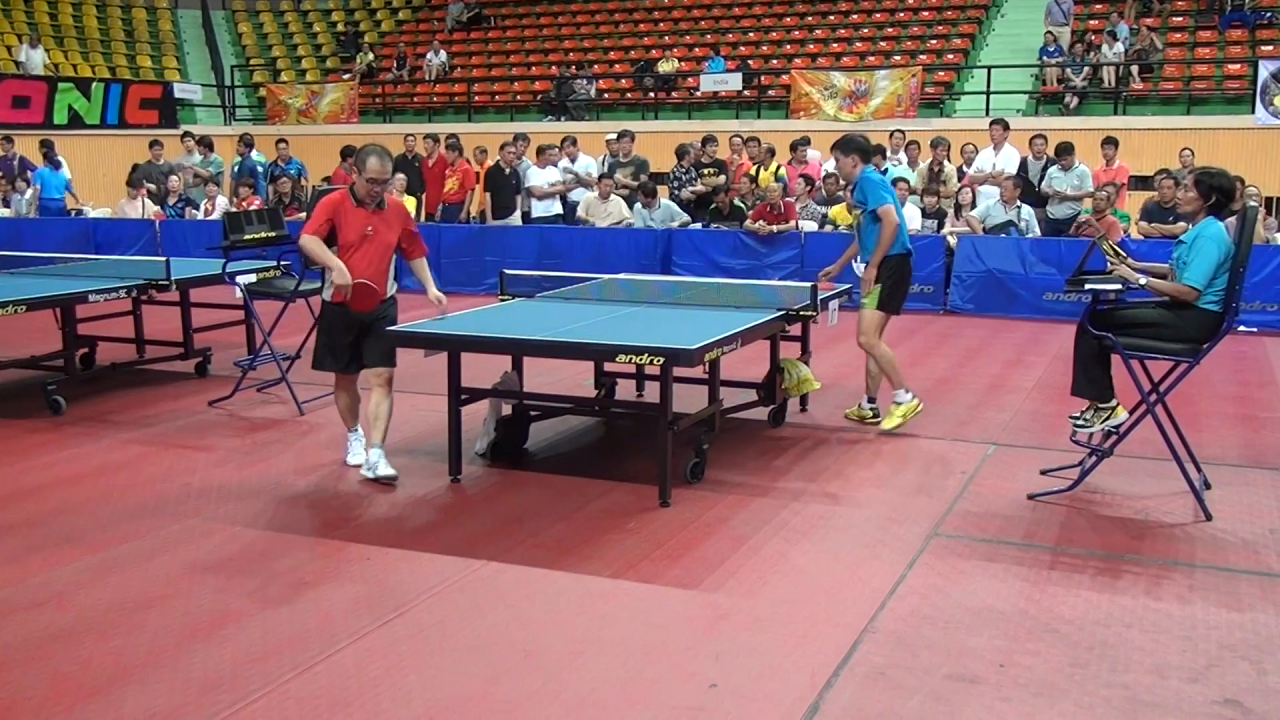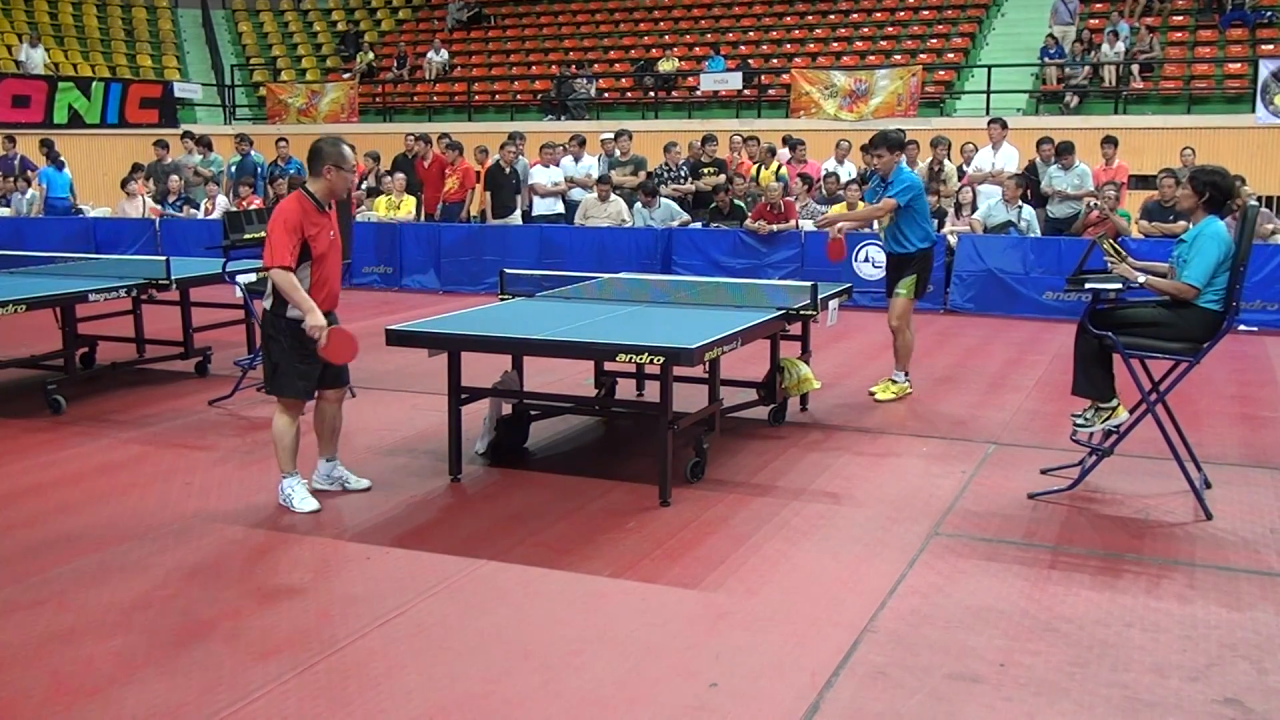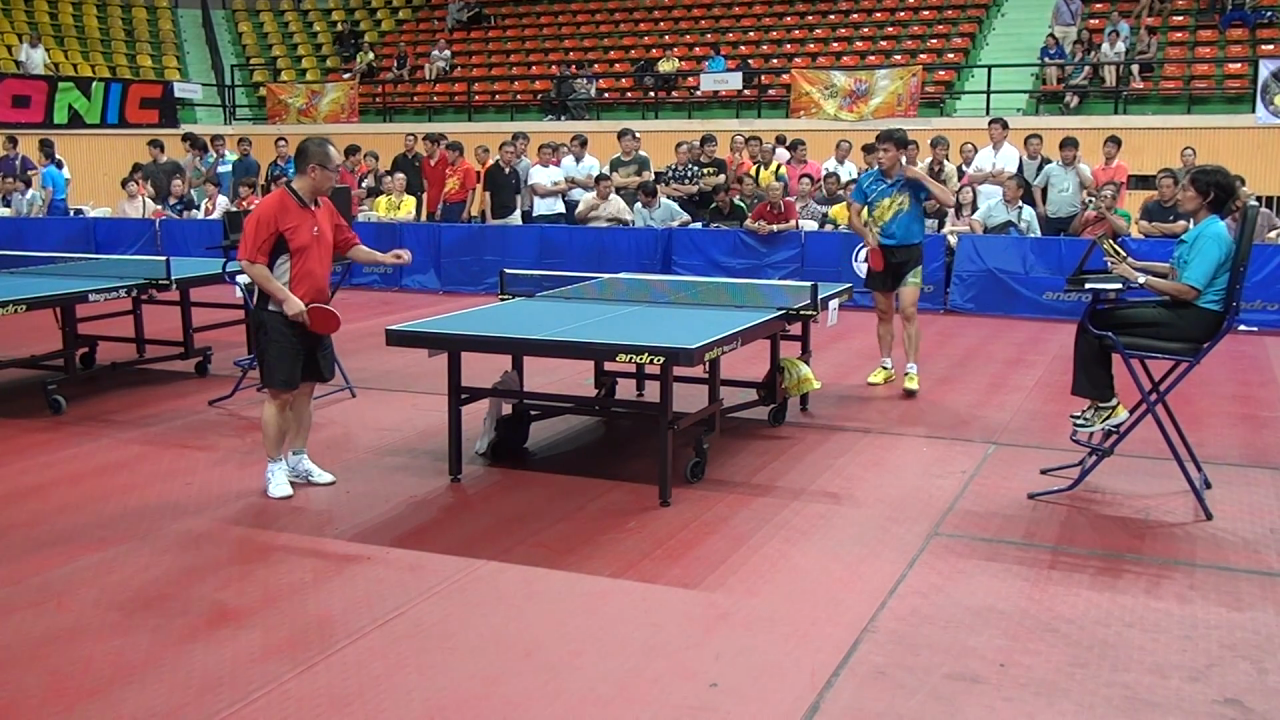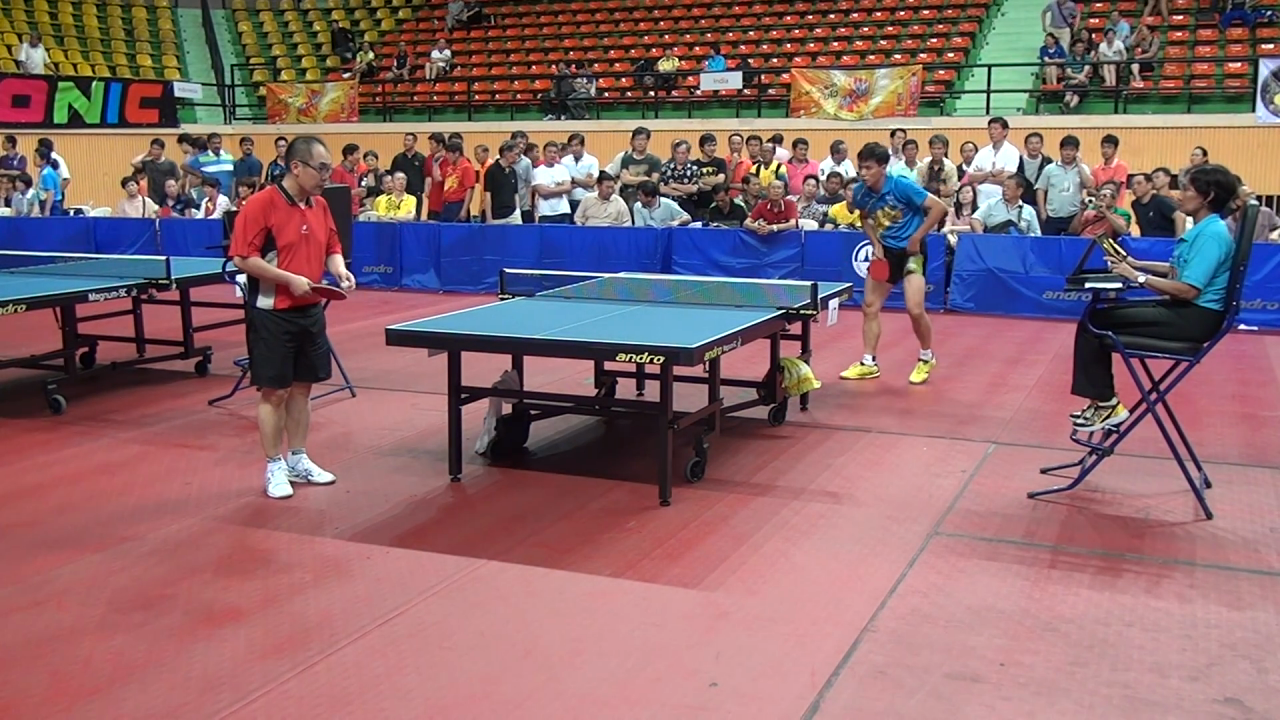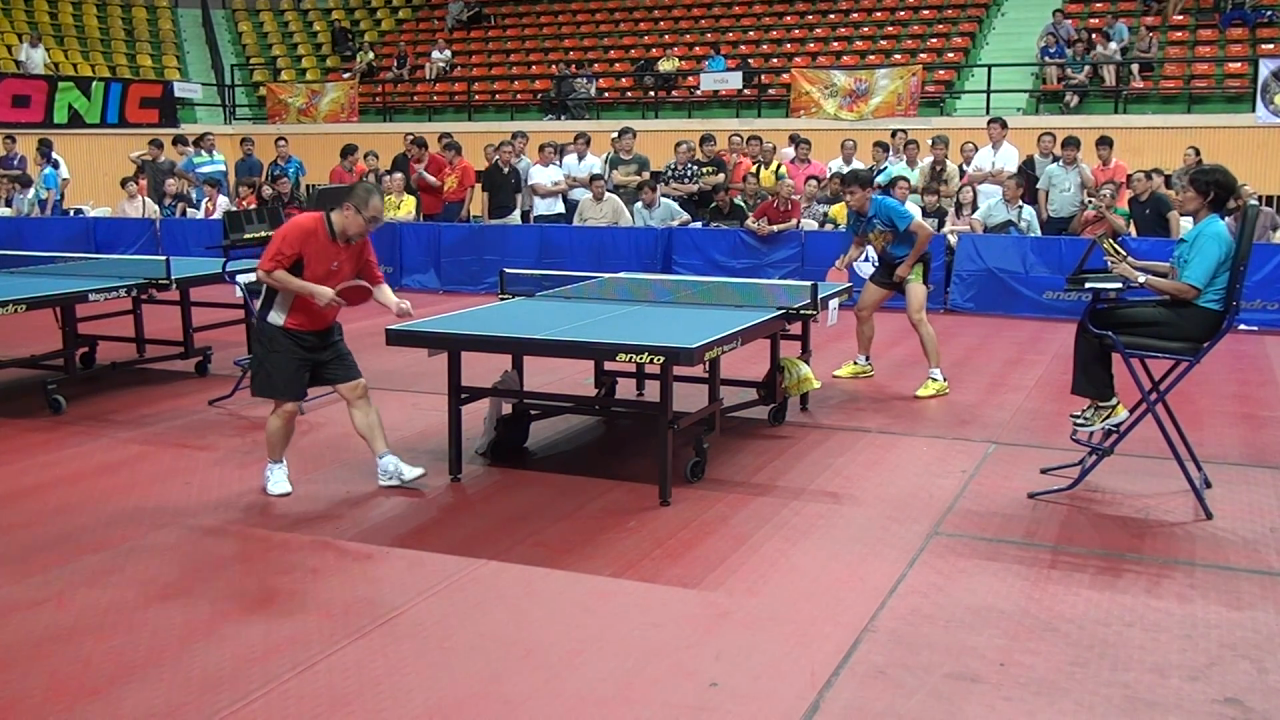
dt=1s
person 1, frame 1
left shoulder: (397, 210)
right shoulder: (333, 204)
left elbow: (414, 251)
right elbow: (308, 239)
left wrist: (430, 287)
right wrist: (337, 266)
left hip: (380, 307)
right hip: (339, 307)
left knee: (380, 378)
right knee: (345, 379)
left ankle: (374, 455)
right ankle: (355, 438)
person 1, frame 2
left shoulder: (328, 207)
right shoulder: (290, 212)
right elbow: (279, 270)
right wrist: (310, 311)
left hip: (326, 320)
right hip: (291, 324)
left knee: (334, 392)
right knee: (291, 403)
left ankle: (328, 470)
right ankle: (289, 483)
person 1, frame 3
left shoulder: (325, 207)
right shoulder: (271, 208)
left elbow: (348, 246)
right elbow: (249, 262)
left wrist: (383, 257)
right wrist: (287, 299)
right hip: (279, 317)
left knee: (305, 390)
right knee: (281, 394)
left ankle: (297, 460)
right ankle: (274, 468)
person 1, frame 4
left shoulder: (320, 206)
right shoulder: (262, 205)
left elbow: (332, 248)
right elbow: (242, 258)
left wrist: (339, 270)
right wrist: (289, 279)
left hip: (311, 312)
right hip: (272, 315)
left knee: (301, 389)
right knee: (275, 392)
left ankle: (298, 460)
right ankle: (275, 468)
person 1, frame 5
left shoulder: (361, 242)
right shoulder: (302, 227)
left elbow: (375, 282)
right elbow: (266, 271)
left wrist: (395, 304)
right wrist: (313, 290)
left hip: (325, 331)
right hip: (283, 331)
left knee: (357, 392)
right knee: (287, 406)
left ankle: (386, 465)
right ankle: (275, 468)
person 2, frame 1
left shoulder: (1210, 236)
right shoulder: (1200, 230)
left elbow: (1189, 291)
left wrist: (1138, 279)
right wrist: (1137, 265)
left hip: (1193, 319)
right hip: (1182, 312)
left knee: (1094, 322)
right knee: (1097, 317)
left ankle: (1106, 405)
right ankle: (1103, 402)
person 2, frame 2
left shoulder: (1211, 235)
right shoulder: (1202, 230)
left elbow: (1188, 290)
left wrist: (1138, 277)
right wrist: (1137, 264)
left hip: (1193, 318)
right hip: (1182, 311)
left knee: (1094, 321)
right knee: (1098, 316)
left ankle: (1107, 404)
right ankle: (1105, 401)
person 2, frame 3
left shoulder: (1211, 235)
right shoulder: (1202, 230)
left elbow: (1188, 290)
left wrist: (1138, 277)
right wrist: (1138, 264)
left hip: (1193, 318)
right hip: (1182, 311)
left knee: (1094, 322)
right knee: (1097, 317)
left ankle: (1106, 403)
right ankle: (1104, 401)
person 2, frame 4
left shoulder: (1211, 234)
right shoulder: (1203, 229)
left elbow: (1188, 289)
left wrist: (1138, 277)
right wrist: (1137, 264)
left hip: (1194, 318)
right hip: (1183, 311)
left knee: (1094, 321)
right knee: (1098, 315)
left ankle: (1106, 403)
right ankle: (1104, 400)
person 2, frame 5
left shoulder: (1212, 234)
right shoulder: (1203, 229)
left elbow: (1188, 290)
left wrist: (1138, 277)
right wrist: (1138, 264)
left hip: (1194, 318)
right hip: (1183, 311)
left knee: (1094, 321)
right knee: (1098, 315)
left ankle: (1106, 403)
right ankle: (1104, 401)
person 3, frame 1
left shoulder: (870, 181)
right shoulder: (862, 185)
left elbow: (892, 221)
left wrist: (873, 265)
right wrist: (839, 265)
left hip: (889, 265)
right hip: (880, 266)
left knee: (868, 339)
right knee: (868, 338)
left ankle: (904, 399)
right ankle: (869, 405)
person 3, frame 2
left shoulder: (908, 181)
right shoulder: (878, 181)
left elbow: (880, 211)
right elbow: (868, 212)
left wrist: (838, 217)
right wrist: (844, 226)
left hip: (916, 256)
right hip: (896, 255)
left knee: (898, 321)
right knee: (897, 322)
left ankle: (901, 380)
right ankle: (898, 377)
person 3, frame 3
left shoulder: (915, 178)
right shoulder: (867, 180)
left elbow: (949, 200)
right elbow: (854, 215)
left wrist: (920, 178)
right wrist: (866, 234)
left hip: (909, 251)
right hip: (880, 251)
left knee: (908, 311)
right knee: (883, 313)
left ankle: (911, 371)
right ankle: (886, 365)
person 3, frame 4
left shoulder: (902, 186)
right shoulder: (860, 192)
left elbow: (939, 208)
left wrist: (917, 237)
right wrist: (875, 243)
left hip: (910, 249)
right hip: (885, 251)
left knee: (915, 309)
right knee: (869, 307)
left ankle: (926, 358)
right ankle: (869, 363)
person 3, frame 5
left shoulder: (888, 207)
right shoulder: (854, 216)
left elbow: (926, 231)
right elbow: (859, 244)
left wrist: (908, 264)
right wrist: (847, 260)
left hip: (913, 262)
right hip: (888, 264)
left knee: (916, 316)
right knee: (862, 311)
left ankle: (937, 377)
right ankle: (863, 363)
